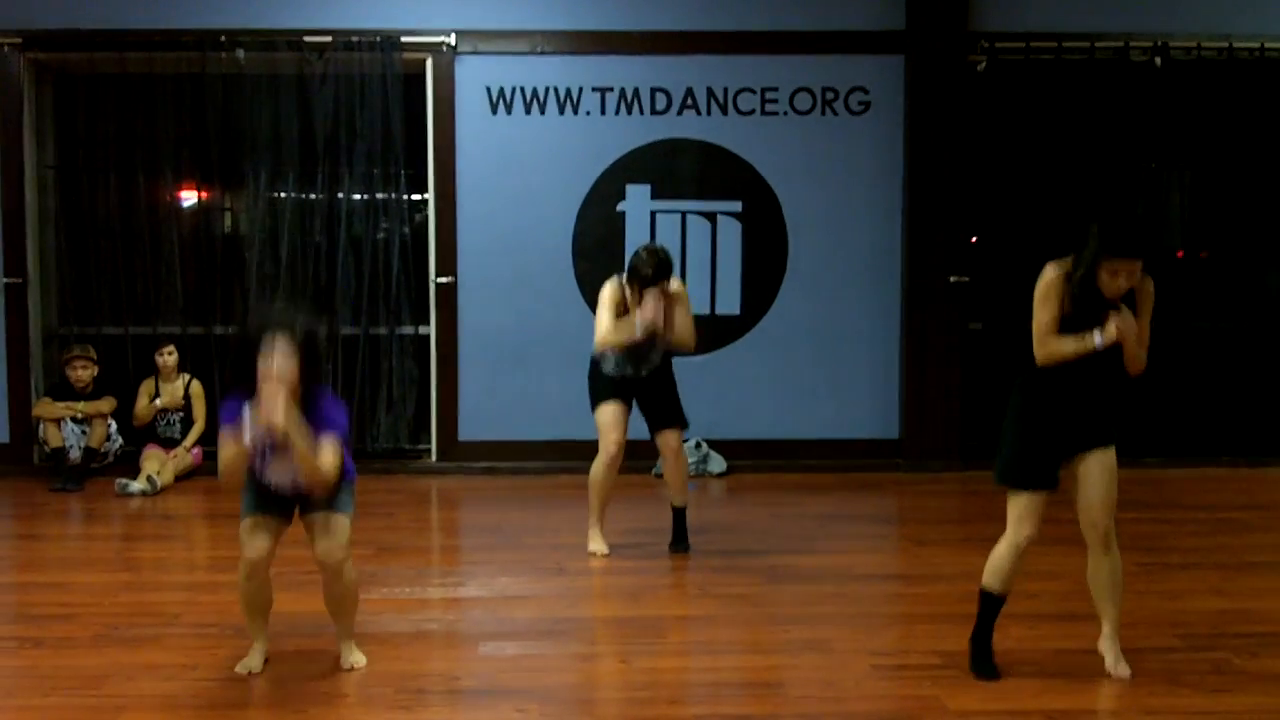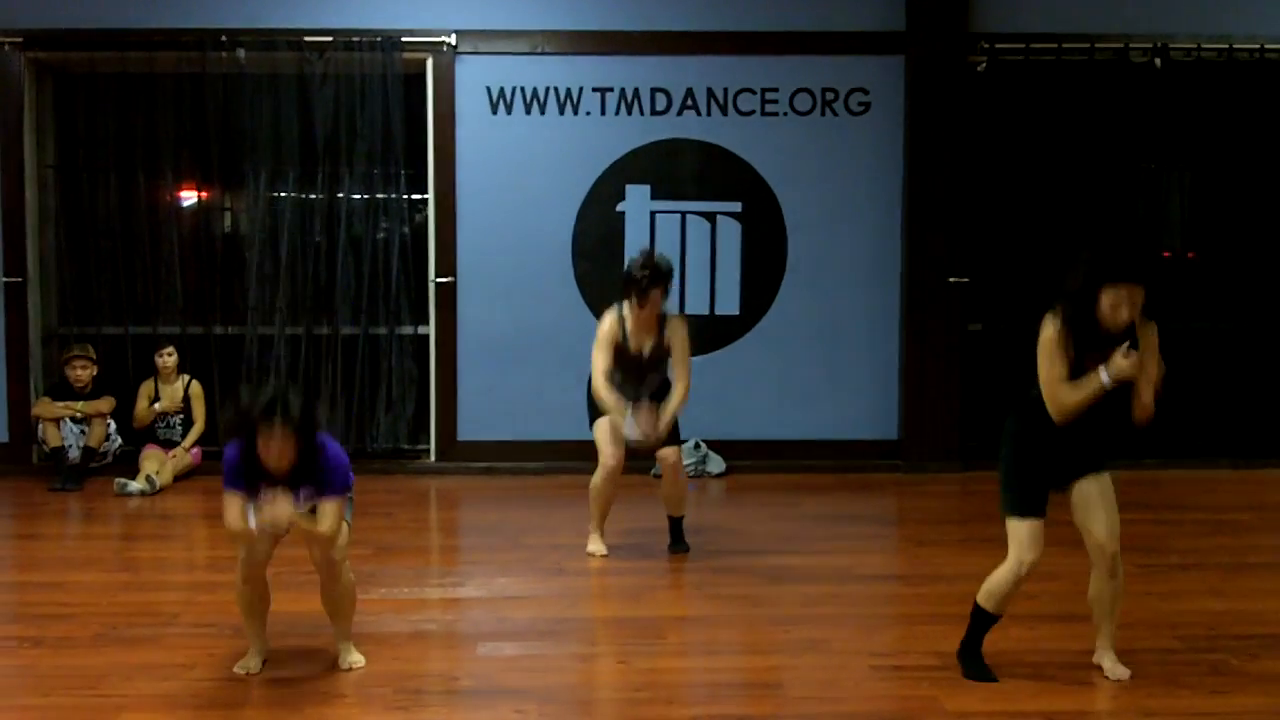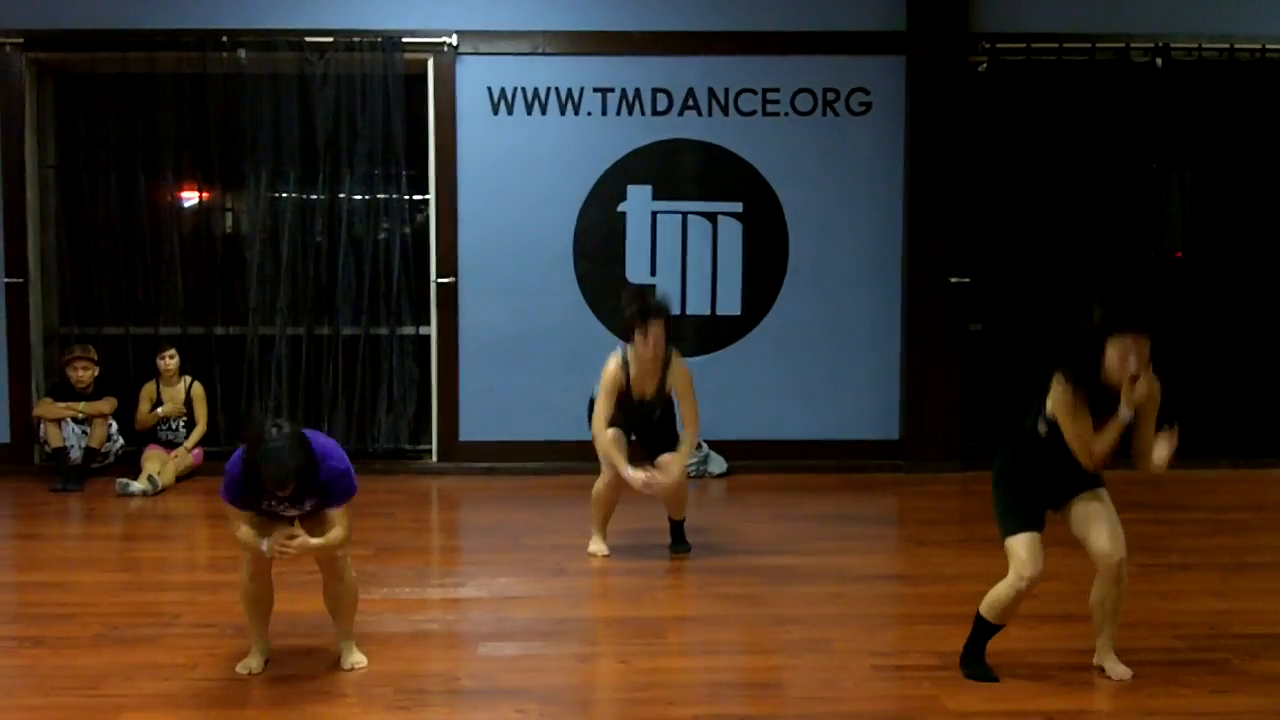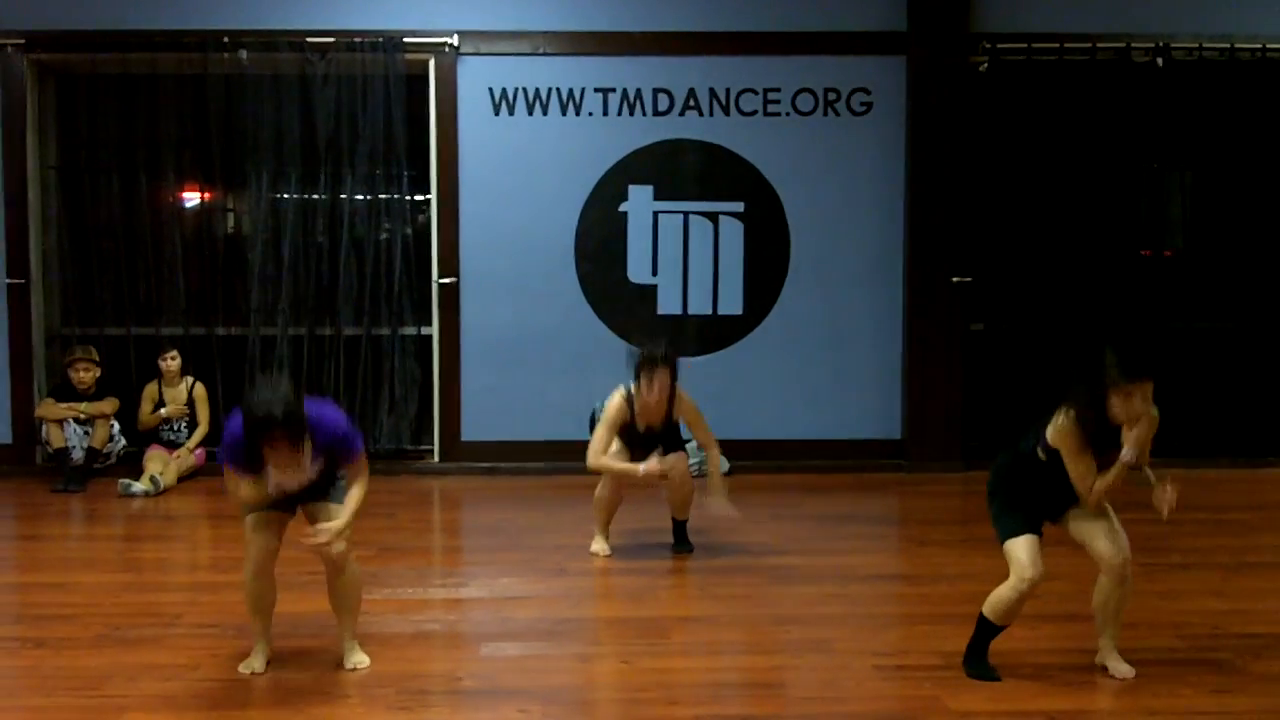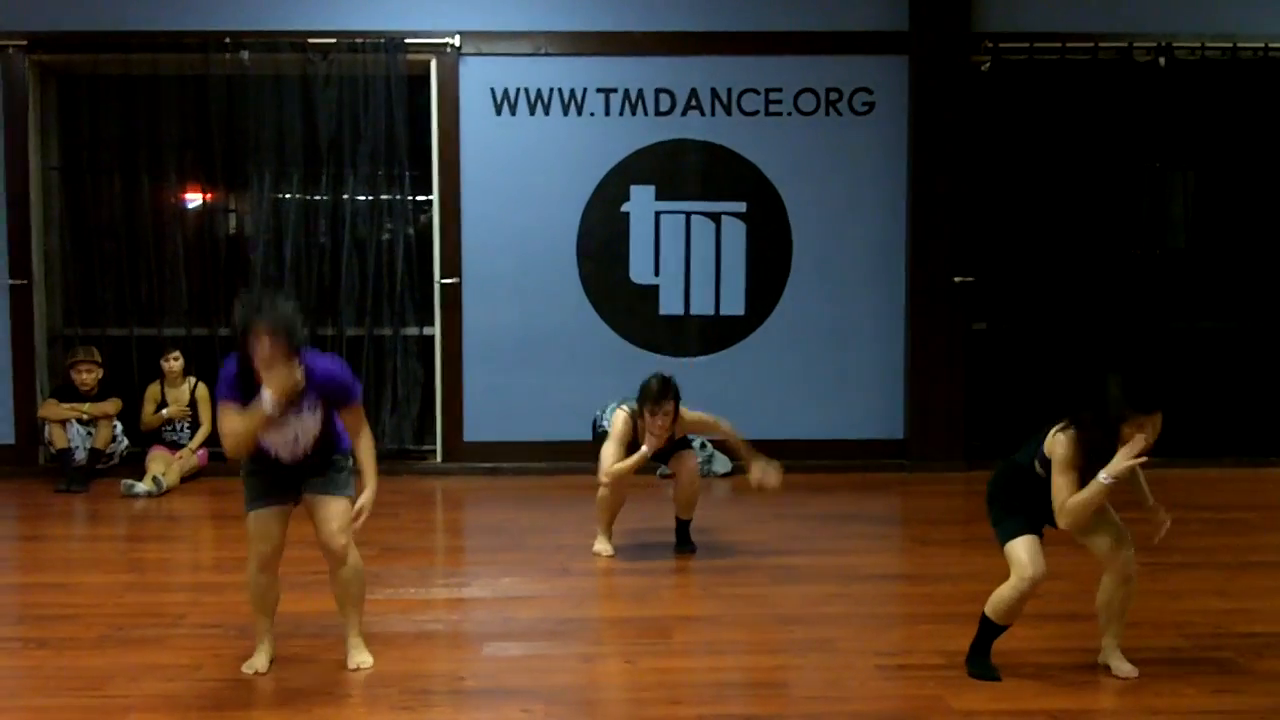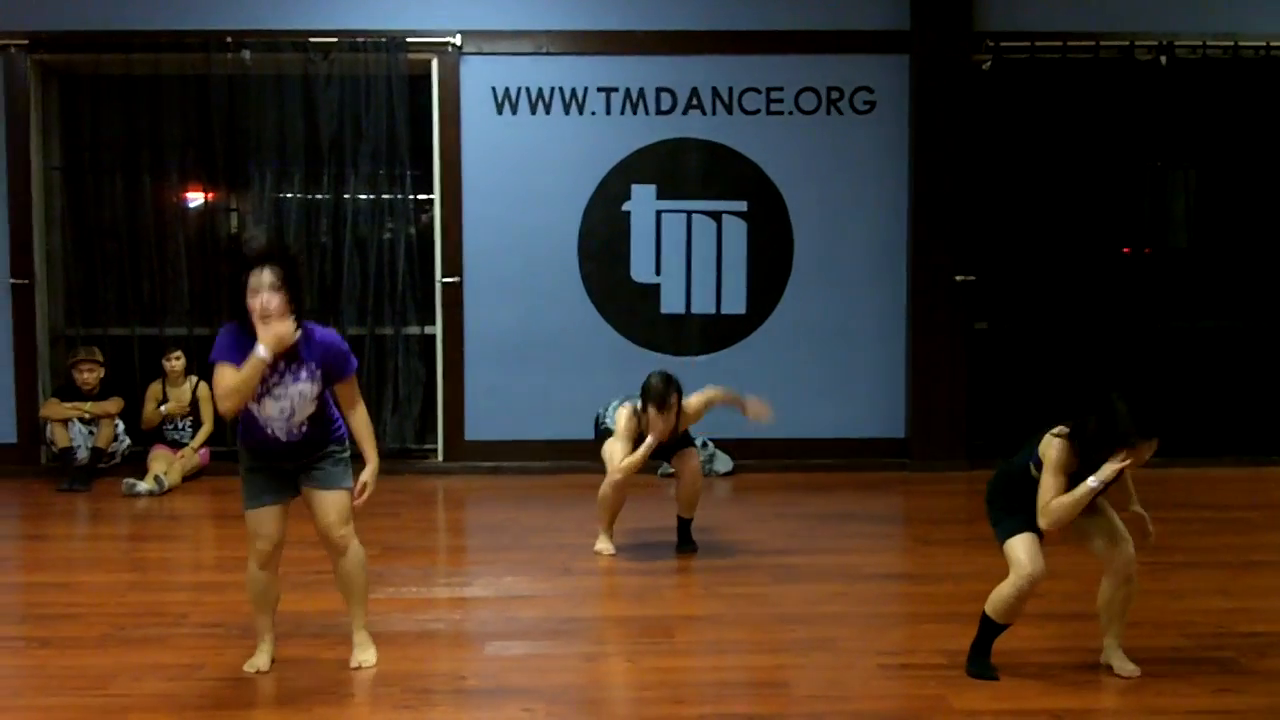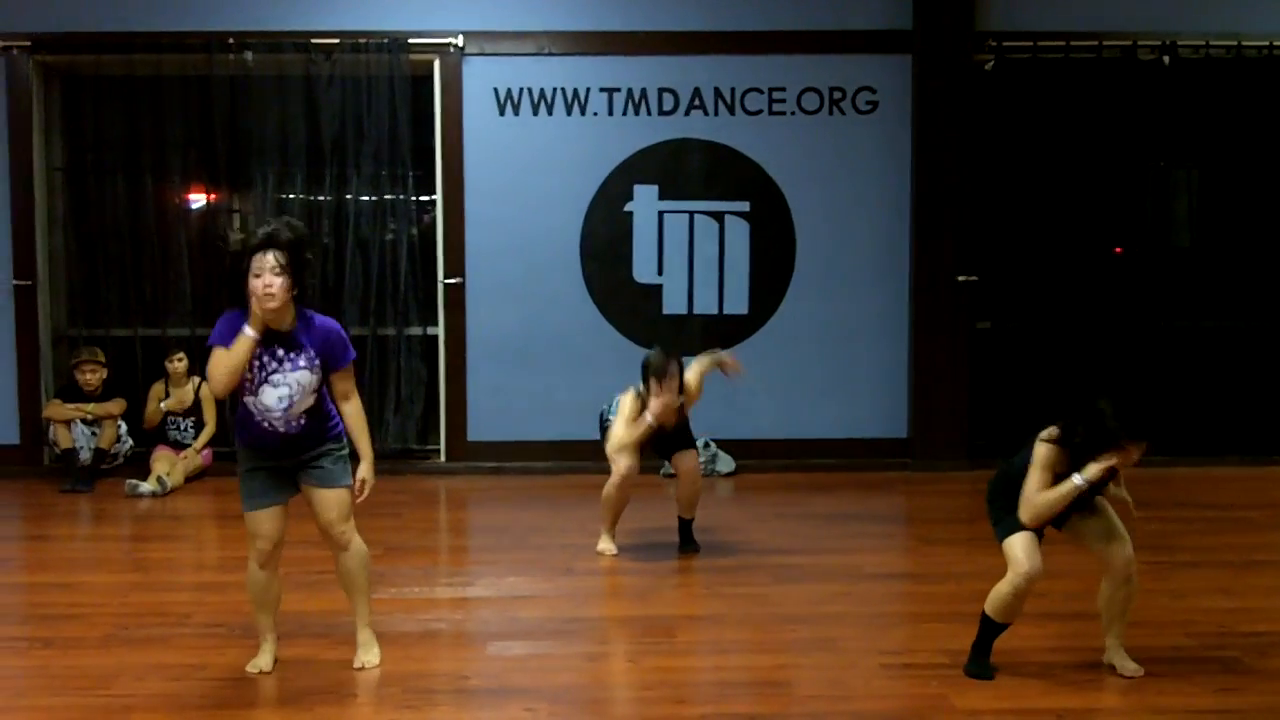
dt=0.1s
person 1, frame 1
left shoulder: (328, 409)
right shoulder: (239, 406)
left elbow: (323, 479)
right elbow: (228, 470)
left wrist: (291, 428)
right wrist: (250, 429)
left hip: (323, 486)
right hip: (268, 490)
left knee: (332, 560)
right knee: (253, 561)
left ankle: (347, 642)
right ankle: (258, 644)
person 1, frame 2
left shoulder: (328, 459)
right shoulder: (238, 456)
left elbow: (326, 532)
right elbow: (233, 521)
left wrist: (297, 522)
right wrist: (258, 522)
left hip: (320, 513)
right hip: (265, 513)
left knee: (332, 557)
right knee: (249, 562)
left ankle: (345, 642)
right ankle: (257, 646)
person 1, frame 3
left shoulder: (330, 465)
right shoulder: (240, 470)
left elbow: (339, 529)
right elbow: (241, 527)
left wrist: (311, 544)
right wrist: (266, 544)
left hip: (322, 503)
left knee: (333, 560)
right knee: (254, 565)
left ankle: (347, 644)
right ankle: (258, 648)
person 1, frame 4
left shoulder: (330, 424)
right shoulder: (238, 432)
left elbow: (359, 476)
right elbow: (241, 495)
left wrist: (342, 522)
right wrist: (271, 482)
left hip: (326, 483)
right hip: (267, 494)
left knee: (336, 552)
right knee: (258, 559)
left ankle: (351, 641)
right ankle: (260, 644)
person 1, frame 5
left shoulder: (328, 372)
right shoulder: (236, 376)
left elbow: (359, 429)
right elbow: (233, 445)
left wrist: (369, 487)
right wrist: (267, 403)
left hip: (325, 463)
right hip: (267, 469)
left knee: (338, 544)
right knee: (263, 553)
left ankle: (355, 639)
right ankle: (263, 644)
person 1, frame 6
left shoulder: (325, 343)
right shoulder: (233, 339)
left elbow: (352, 404)
right elbow: (227, 404)
left wrist: (371, 462)
right wrist: (263, 350)
left hip: (322, 452)
right hip: (261, 460)
left knee: (339, 536)
right knee: (264, 549)
left ankle: (360, 633)
right ankle: (265, 641)
person 1, frame 7
left shoulder: (324, 332)
right shoulder: (234, 325)
left elbow: (347, 397)
right elbow: (220, 385)
left wrist: (366, 459)
right wrist: (255, 328)
left hip: (321, 447)
right hip: (260, 455)
left knee: (340, 534)
right knee: (264, 547)
left ankle: (364, 632)
right ankle: (267, 643)
person 2, frame 1
left shoulder: (1141, 290)
right shoulder: (1058, 278)
left elbow: (1133, 366)
right elbow: (1043, 351)
left wrist: (1131, 337)
right wrist: (1100, 336)
left hip: (1095, 417)
right hip: (1040, 413)
left knee: (1101, 531)
right knee: (1021, 533)
left ankle: (1109, 639)
right ankle: (980, 638)
person 2, frame 2
left shoulder: (1142, 331)
right shoulder: (1059, 327)
left elbow: (1139, 414)
right elbow: (1059, 409)
left wrist: (1146, 388)
right wrist: (1108, 374)
left hip: (1086, 449)
right hip: (1033, 445)
left knee: (1107, 549)
right knee: (1024, 560)
left ankle: (1105, 650)
right ankle: (970, 646)
person 2, frame 3
left shoulder: (1147, 390)
right shoulder: (1069, 388)
left elbow: (1141, 454)
right elbow: (1092, 458)
left wrist: (1159, 453)
right wrist: (1124, 411)
left hip: (1074, 476)
right hip: (1023, 475)
left knee: (1112, 558)
right knee: (1026, 573)
left ankle: (1104, 649)
right ankle: (973, 650)
person 2, frame 4
left shoulder: (1146, 417)
right shoulder: (1071, 424)
left elbow: (1140, 461)
right elbow: (1092, 498)
left wrist: (1158, 488)
right wrist: (1125, 453)
left hip: (1070, 488)
right hip: (1017, 488)
left knee: (1117, 559)
right knee: (1027, 575)
left ankle: (1107, 649)
right ankle: (976, 651)
person 2, frame 5
left shoulder: (1129, 436)
right shoulder: (1070, 441)
right elbow: (1067, 520)
left wrist: (1149, 500)
right wrist: (1110, 475)
right hip: (1016, 494)
left knee: (1122, 559)
right knee: (1028, 574)
left ankle: (1110, 647)
right ankle: (978, 650)
person 2, frame 6
left shoulder: (1122, 447)
right shoulder: (1063, 446)
right elbow: (1047, 520)
left wrist: (1132, 501)
right wrist: (1097, 480)
right hip: (1016, 497)
left knee: (1124, 557)
right knee: (1028, 573)
left ankle: (1112, 648)
right ankle: (978, 652)
person 2, frame 7
left shoulder: (1119, 442)
right shoulder: (1054, 447)
right elbow: (1029, 515)
left wrist: (1116, 485)
right wrist: (1084, 477)
left hip: (1076, 495)
right hip: (1024, 503)
left knee: (1123, 559)
right knee: (1025, 572)
left ankle: (1114, 648)
right ankle: (979, 653)
person 3, frame 1
left shoulder: (675, 293)
right shoulder: (613, 290)
left elbow: (688, 341)
right elbow: (601, 340)
left wrist: (663, 323)
right wrist: (639, 324)
left hip: (655, 373)
right hip: (611, 373)
left knee: (673, 446)
right knee: (612, 446)
left ankle: (680, 531)
right ankle: (595, 530)
person 3, frame 2
left shoulder: (674, 326)
right shoulder: (612, 323)
left elbow: (682, 384)
right elbow: (599, 385)
left wrist: (663, 420)
right wrist: (626, 419)
left hip: (654, 394)
right hip: (612, 394)
left knee: (672, 461)
right knee: (611, 462)
left ankle: (677, 532)
right ankle: (595, 532)
person 3, frame 3
left shoulder: (676, 367)
right shoulder: (616, 366)
left elbow: (692, 426)
right elbow: (599, 429)
left wrist: (676, 470)
right wrist: (627, 471)
left hip: (656, 417)
right hip: (616, 418)
left knee: (674, 477)
right knee: (613, 474)
left ankle: (678, 533)
right ankle: (597, 534)
person 3, frame 4
left shoulder: (680, 402)
right shoulder: (620, 401)
left elbow: (710, 445)
right elbow: (594, 460)
left wrist: (718, 491)
right wrist: (640, 469)
right hip: (618, 430)
left knee: (681, 472)
right knee: (615, 474)
left ankle: (680, 532)
right ankle: (600, 534)
person 3, frame 5
left shoulder: (684, 420)
right shoulder: (623, 419)
left elbow: (723, 430)
right elbow: (605, 477)
left wrist: (753, 461)
right wrist: (645, 451)
right hip: (610, 428)
left knee: (690, 471)
right knee: (615, 478)
left ankle: (683, 533)
right ankle: (603, 535)
person 3, frame 6
left shoulder: (687, 411)
right shoulder: (628, 417)
left elbow: (714, 393)
right elbow: (617, 473)
left wrist: (744, 404)
right wrist: (651, 441)
right hip: (612, 427)
left knee: (692, 469)
right knee: (619, 477)
left ankle: (684, 532)
right ankle: (604, 534)
person 3, frame 7
left shoulder: (688, 391)
right shoulder: (632, 402)
left elbow: (704, 361)
right elbow: (614, 451)
left wrist: (723, 362)
right wrist: (649, 416)
right hip: (621, 422)
left knee: (690, 472)
right knee: (624, 472)
left ankle: (685, 532)
right ankle: (606, 533)
